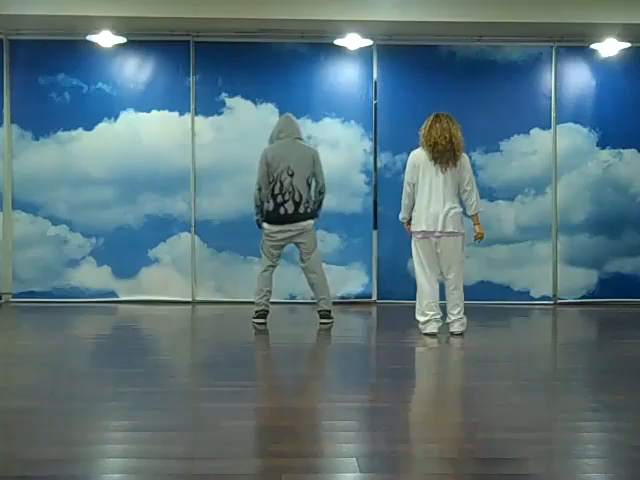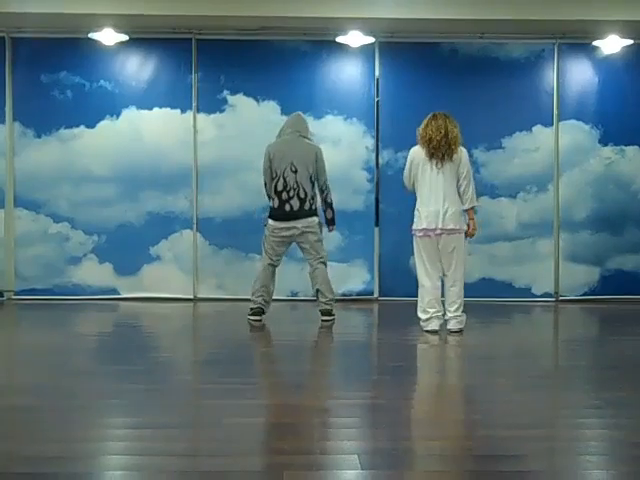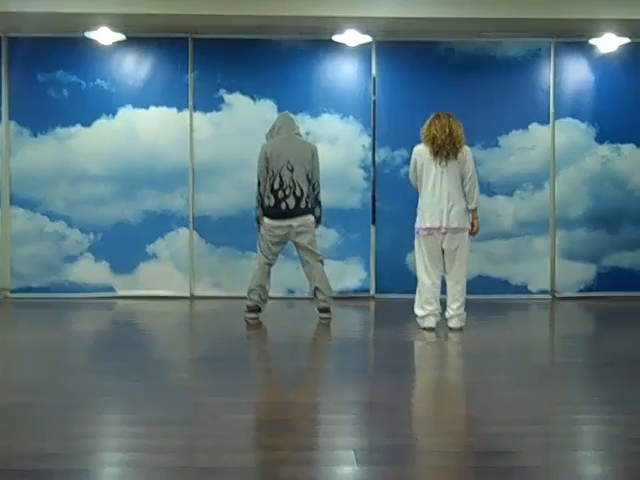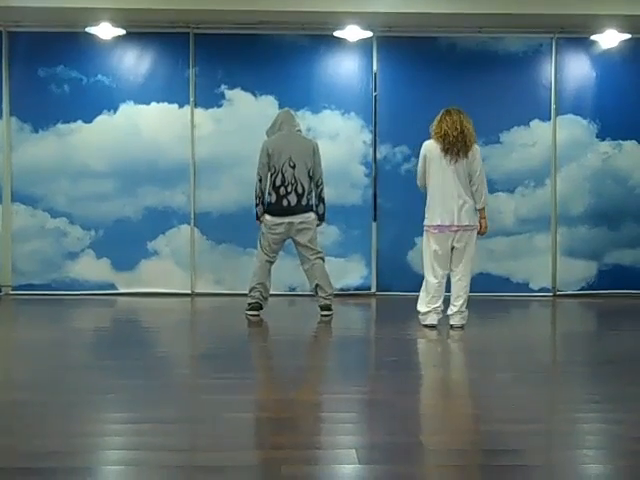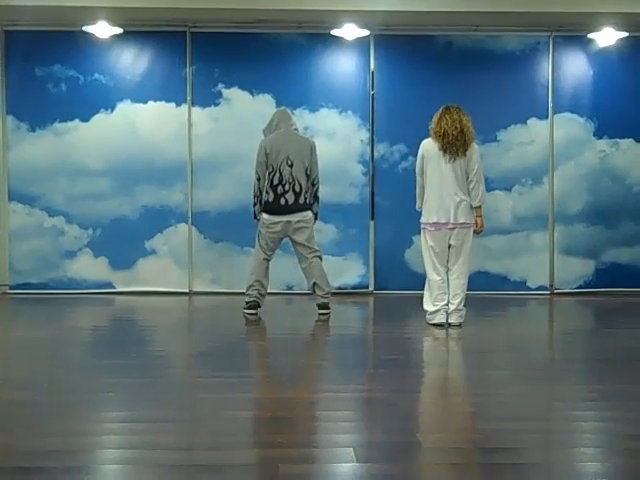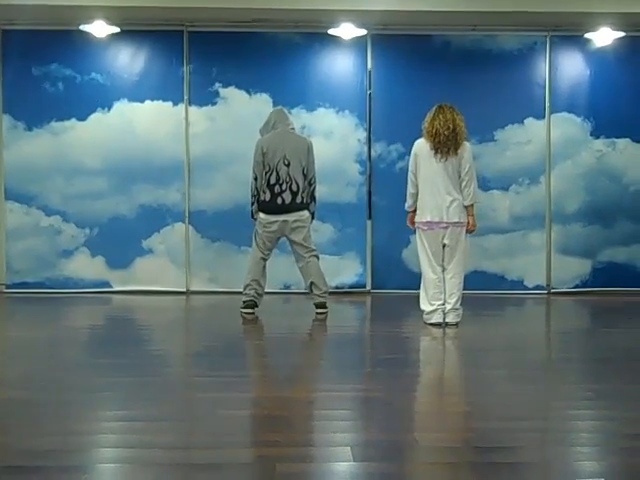
dt=0.3s
person 1, frame 1
left shoulder: (416, 157)
right shoulder: (460, 158)
left elbow: (408, 191)
right elbow: (468, 191)
left wrist: (406, 218)
right wrist: (477, 223)
left hip: (423, 224)
right hip: (450, 224)
left knee: (426, 276)
right knee: (453, 276)
left ankle: (430, 323)
right ankle: (456, 323)
person 1, frame 2
left shoulder: (416, 153)
right shoulder: (459, 153)
left elbow: (408, 183)
right elbow: (466, 187)
right wrist: (471, 217)
left hip: (425, 221)
right hip: (452, 220)
left knee: (428, 274)
right knee: (454, 274)
left ankle: (431, 320)
right ankle: (455, 320)
person 1, frame 3
left shoulder: (419, 152)
right shoulder: (463, 152)
left elbow: (414, 182)
right elbow: (470, 186)
right wrist: (474, 216)
left hip: (428, 220)
right hip: (456, 220)
left knee: (428, 272)
right knee: (456, 272)
left ankle: (428, 317)
right ankle: (455, 318)
person 1, frame 4
left shoulder: (428, 147)
right shoulder: (472, 150)
left elbow: (421, 182)
right elbow: (478, 185)
right wrist: (482, 215)
left hip: (437, 217)
right hip: (465, 218)
left knee: (435, 270)
right knee: (461, 270)
left ankle: (430, 315)
right ankle: (457, 316)
person 1, frame 5
left shoulder: (427, 146)
right shoulder: (470, 149)
left elbow: (420, 182)
right elbow: (475, 183)
left wrist: (421, 208)
right wrist: (479, 214)
left hip: (433, 215)
right hip: (461, 216)
left knee: (435, 268)
right knee: (458, 268)
left ankle: (437, 313)
right ankle: (455, 315)
person 1, frame 6
left shoulder: (419, 146)
right shoulder: (463, 148)
left elbow: (413, 182)
right elbow: (468, 182)
left wrist: (411, 210)
right wrist: (471, 213)
left hip: (427, 215)
right hip: (455, 215)
left knee: (431, 267)
right knee: (453, 267)
left ankle: (434, 313)
right ankle: (452, 314)
person 2, frame 1
left shoulder: (269, 152)
right shoulder: (310, 152)
left elbow: (261, 188)
right elbow: (321, 186)
left wrist: (259, 215)
right wrist: (314, 210)
left hip: (274, 222)
right hip: (303, 221)
left knee: (267, 265)
right knee: (313, 265)
left ankle: (261, 311)
right ankle: (325, 311)
person 2, frame 2
left shoulder: (272, 149)
right shoulder: (314, 150)
left elbow: (267, 184)
right elbow: (323, 185)
right wrist: (330, 216)
left hip: (279, 218)
right hip: (307, 218)
left knee: (268, 263)
right knee: (317, 263)
left ankle: (257, 308)
right ankle: (326, 309)
person 2, frame 3
left shoulder: (268, 147)
right shoulder: (309, 148)
left elbow: (261, 183)
right elbow: (315, 184)
left wrist: (260, 212)
right wrist: (317, 214)
left hip: (274, 217)
right hip: (302, 217)
left knee: (264, 262)
right knee: (313, 261)
left ankle: (254, 306)
right ankle: (324, 306)
person 2, frame 4
left shoulder: (269, 144)
right shoulder: (311, 145)
left elbow: (261, 180)
right elbow: (318, 181)
left wrist: (259, 210)
right wrist: (320, 211)
left hip: (275, 214)
right hip: (304, 214)
left knee: (265, 258)
right knee: (314, 258)
left ankle: (255, 303)
right ankle: (325, 303)
person 2, frame 5
left shoulder: (266, 143)
right shoulder: (308, 143)
left elbow: (260, 180)
right elbow: (314, 180)
left wrist: (257, 209)
right wrist: (314, 210)
left hip: (272, 213)
right hip: (301, 213)
left knee: (262, 256)
right knee: (311, 256)
left ankle: (253, 301)
right ankle: (323, 301)
person 2, frame 6
left shoulder: (263, 142)
right shoulder: (305, 143)
left elbow: (257, 179)
right elbow: (311, 180)
left wrist: (254, 208)
right wrist: (311, 209)
left hip: (269, 212)
right hip: (298, 212)
left knee: (259, 255)
right knee: (307, 256)
left ankle: (250, 300)
right ankle: (321, 300)
